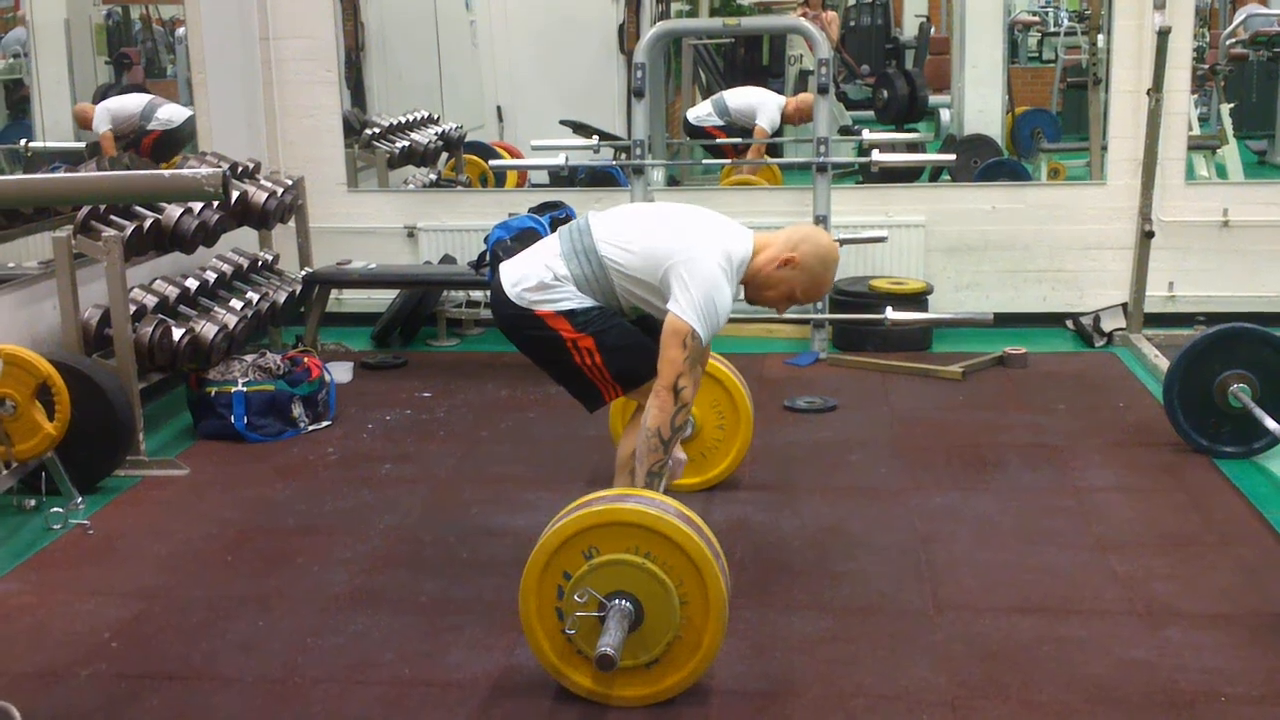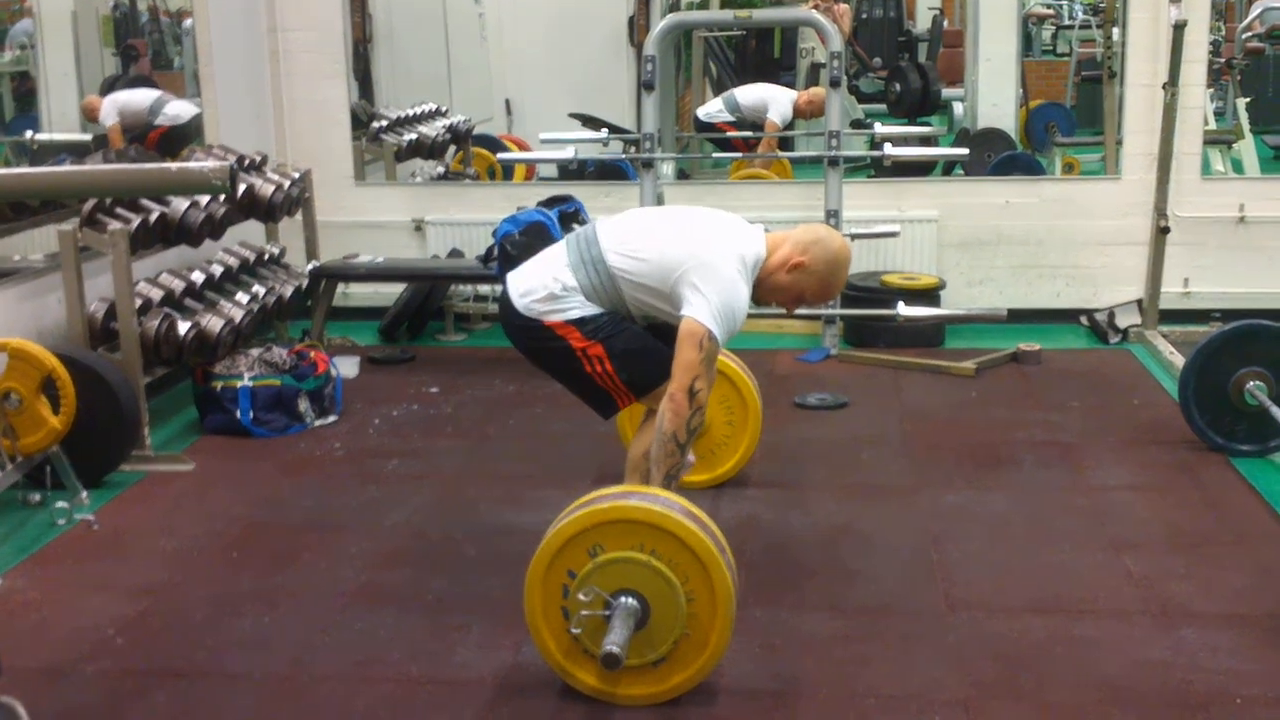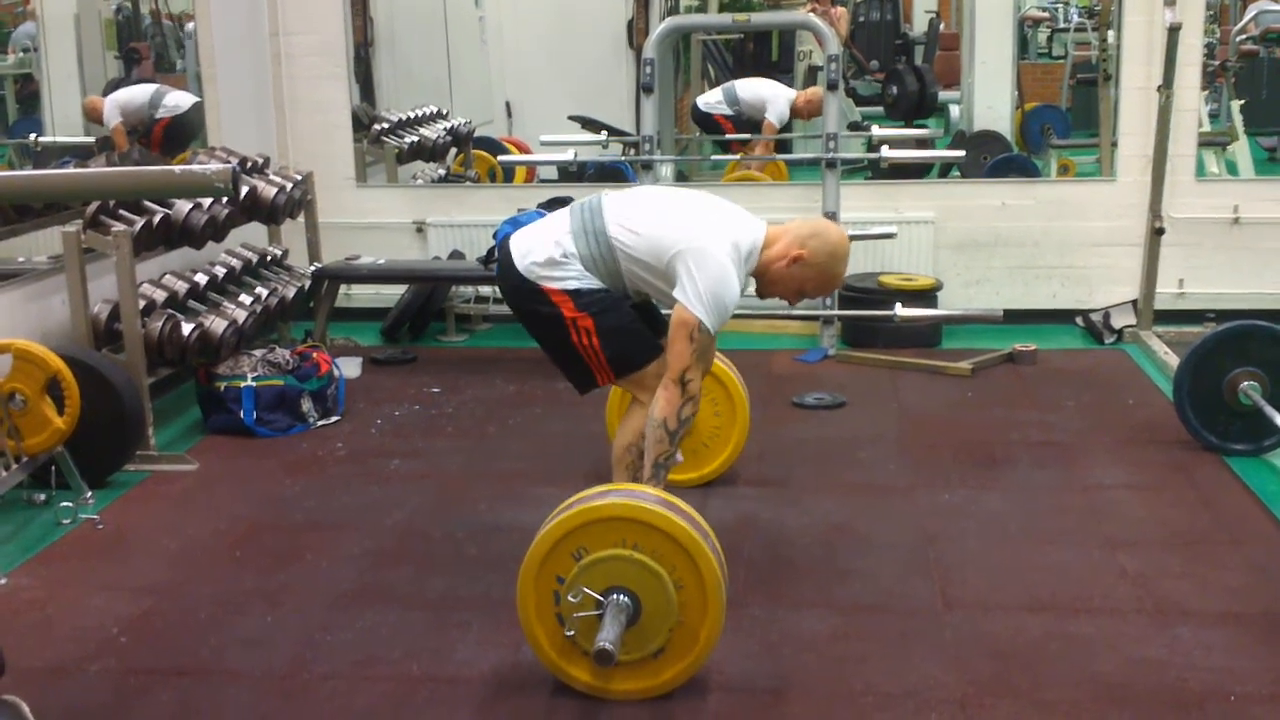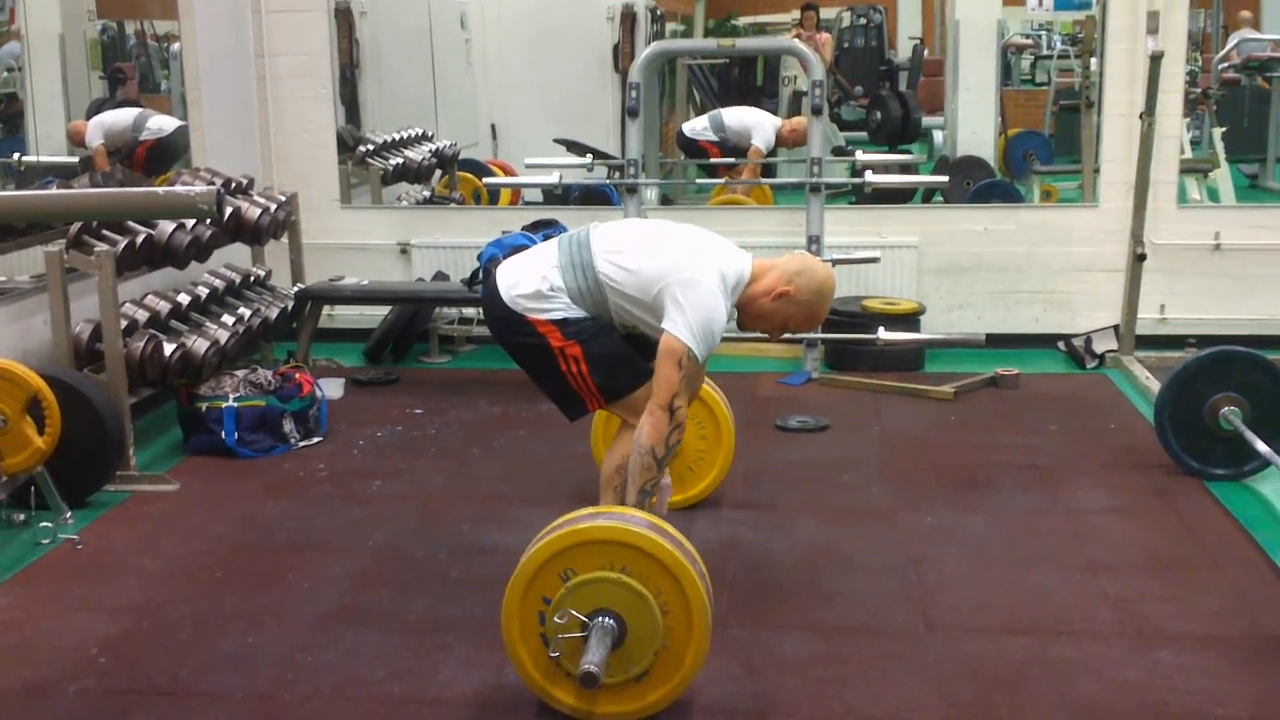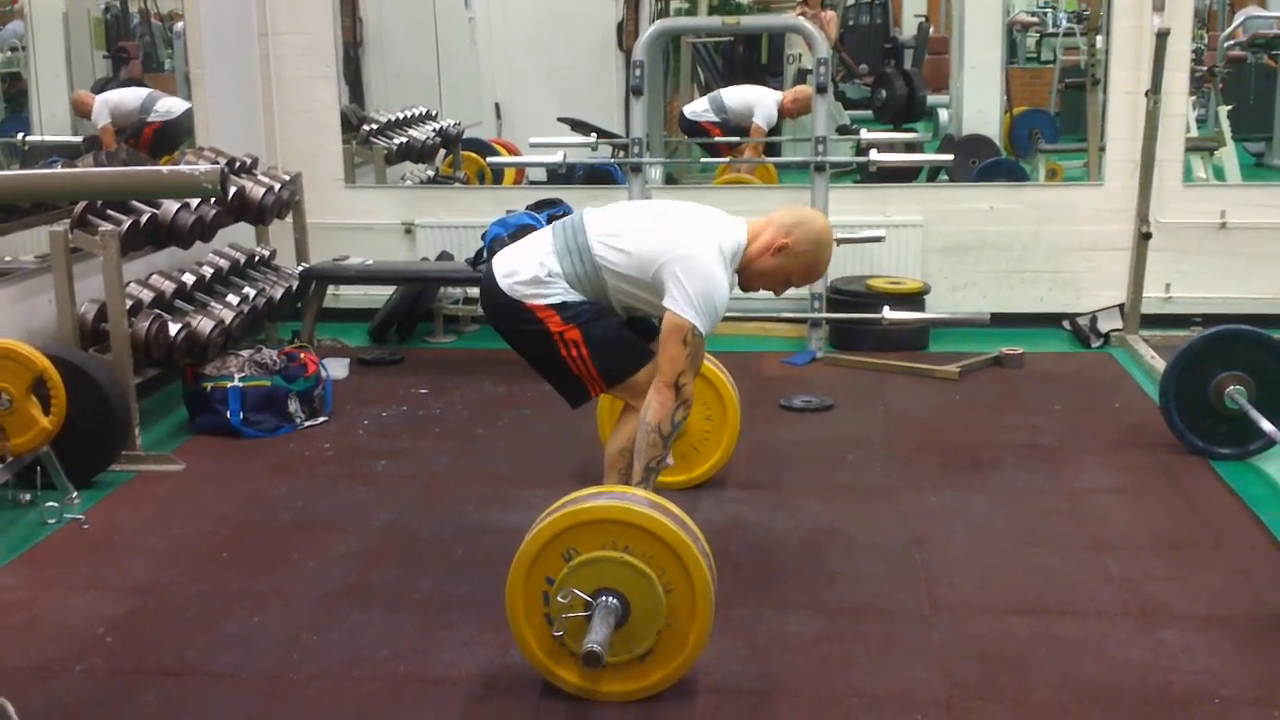
dt=1s
person 1, frame 1
left shoulder: (726, 244)
right shoulder: (712, 276)
right elbow: (670, 392)
left wrist: (667, 440)
left hip: (545, 279)
right hip: (535, 296)
left knee: (682, 372)
right knee: (665, 391)
person 1, frame 2
left shoulder: (738, 240)
right shoulder: (727, 282)
right elbow: (683, 398)
left hip: (553, 285)
right hip: (544, 306)
left knee: (689, 374)
right knee: (676, 394)
person 1, frame 3
left shoulder: (740, 232)
right shoulder: (720, 268)
right elbow: (678, 384)
left hip: (549, 252)
right hip: (543, 269)
left knee: (666, 362)
right knee: (651, 388)
person 1, frame 4
left shoulder: (724, 264)
right shoulder: (707, 299)
right elbow: (663, 412)
left hip: (535, 280)
right hip: (527, 301)
left knee: (661, 390)
right knee: (643, 411)
person 1, frame 5
left shoulder: (719, 234)
right shoulder: (706, 272)
right elbow: (670, 389)
left hip: (535, 272)
right hip: (526, 290)
left knee: (653, 377)
right knee: (647, 393)
